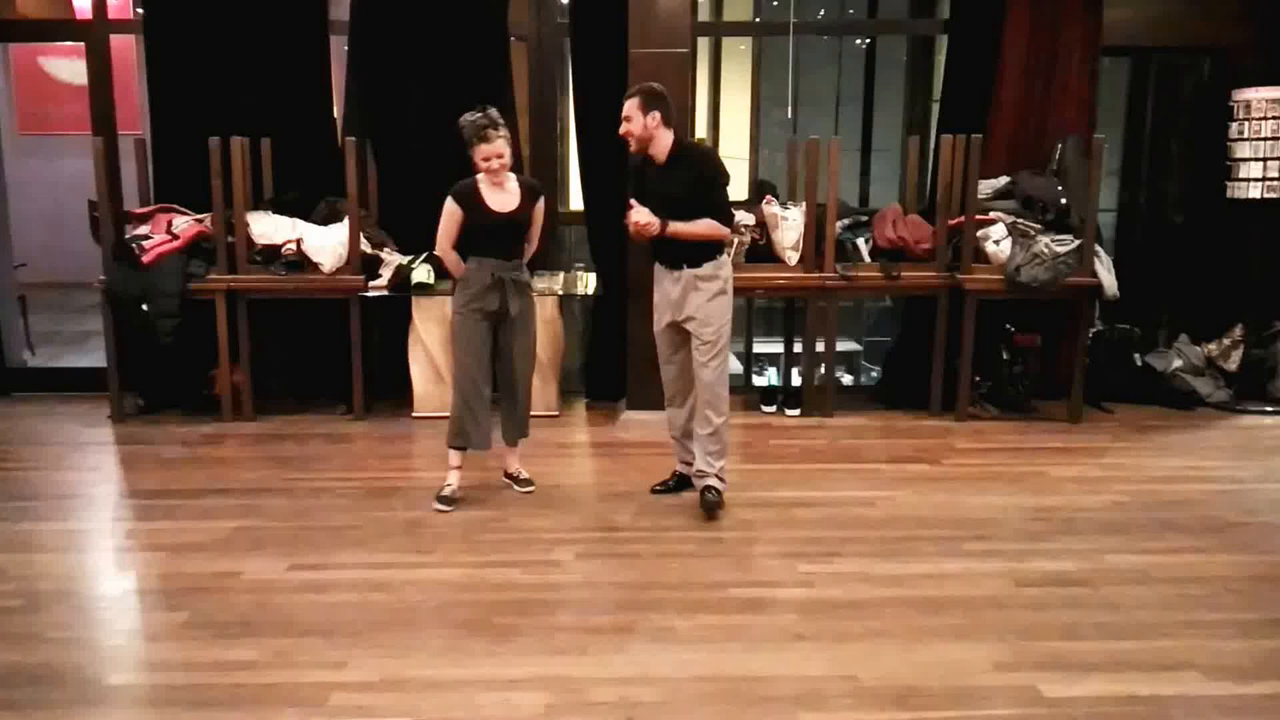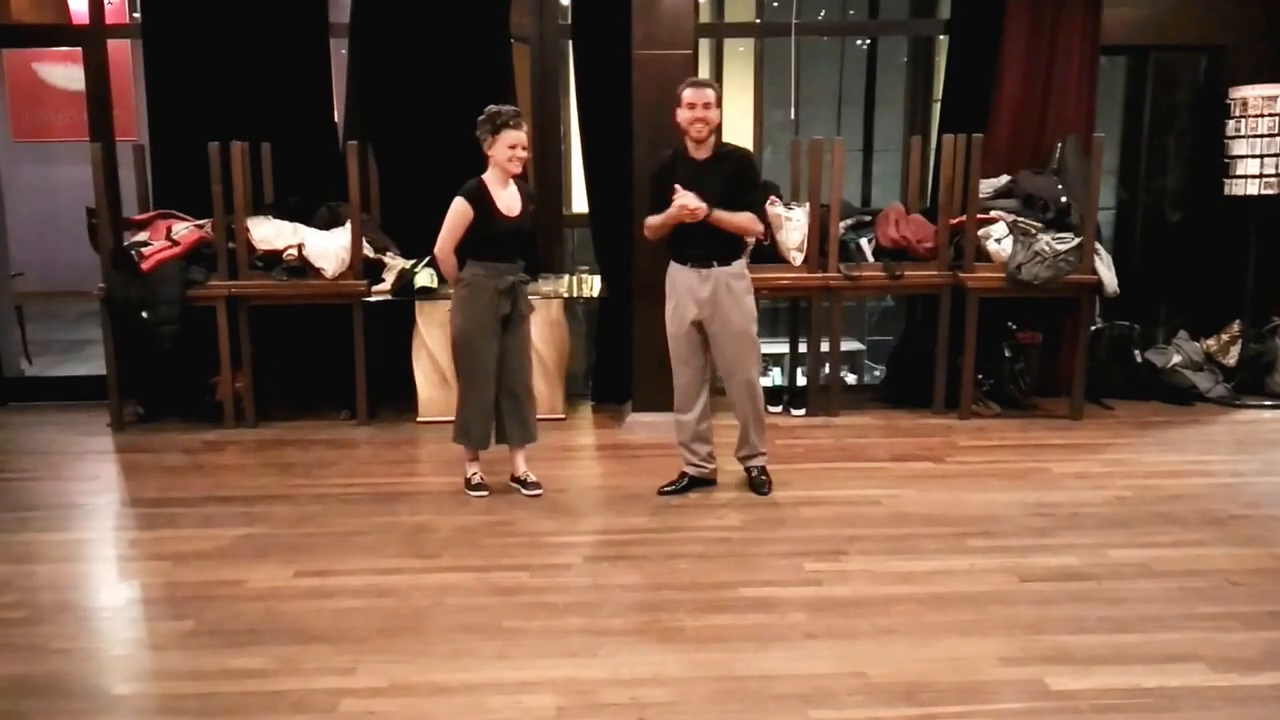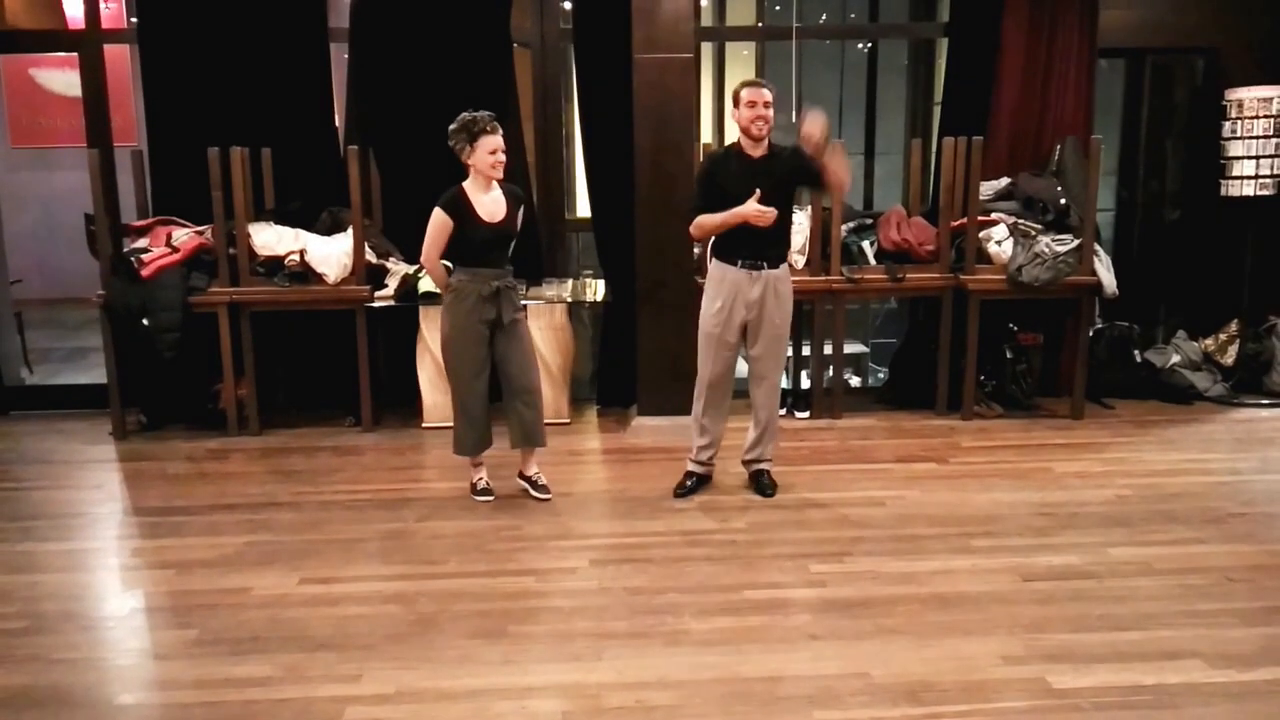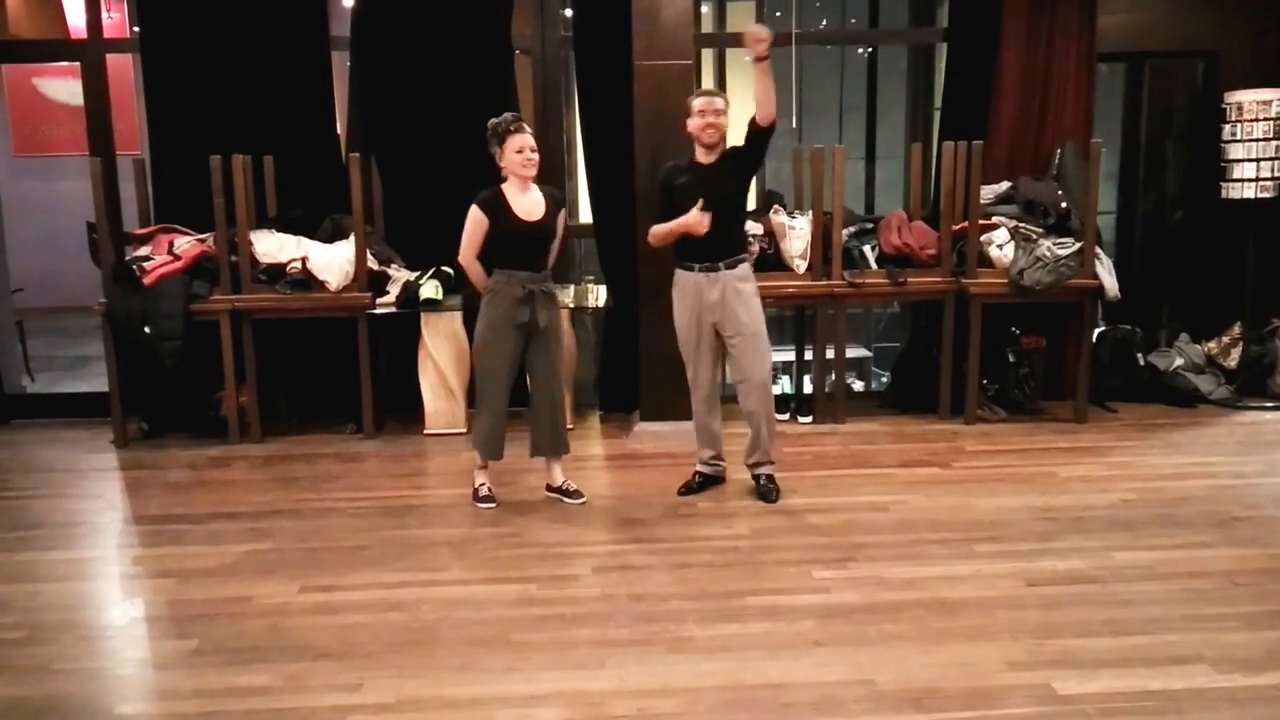
dt=0.7s
person 1, frame 1
left shoulder: (702, 160)
right shoulder: (641, 169)
left elbow: (723, 227)
left wrist: (663, 225)
right wrist: (637, 226)
left hip: (706, 277)
right hip: (665, 277)
left knee: (709, 377)
right knee: (674, 378)
left ankle: (710, 476)
right ankle: (687, 465)
person 1, frame 2
left shoulder: (739, 161)
right shoulder: (666, 166)
left elbow: (755, 226)
right elbow: (650, 231)
left wrist: (706, 211)
right wrist: (674, 215)
left hip: (729, 276)
right hip: (682, 278)
left knee: (742, 373)
right knee: (687, 379)
left ankle: (754, 457)
right ankle: (697, 466)
person 1, frame 3
left shoulder: (790, 160)
right shoulder: (716, 164)
left elbow: (839, 186)
right elbow: (696, 228)
left wrist: (822, 147)
right wrist: (740, 214)
left hip: (774, 279)
right hip: (727, 277)
left knee: (767, 376)
right knee: (712, 374)
left ankle: (759, 461)
right ankle: (700, 463)
person 1, frame 4
left shoulder: (740, 162)
right shoulder: (673, 174)
left elbow: (766, 119)
right elbow: (654, 236)
left wrist: (761, 62)
right wrist: (681, 224)
left hip: (735, 279)
right hip: (690, 283)
left knee: (756, 377)
right knee: (701, 383)
left ankle: (762, 465)
right ankle: (709, 465)
person 2, frame 1
left shoulder: (531, 191)
right shoulder: (463, 194)
right elbow: (444, 248)
right wrist: (473, 280)
left hip: (517, 290)
right hip: (474, 292)
left knee: (517, 376)
right knee: (469, 379)
left ankle: (512, 462)
right ankle: (454, 472)
person 2, frame 2
left shoulder: (524, 193)
right shoulder: (473, 193)
right elbow: (443, 250)
right wrist: (464, 287)
left hip: (515, 292)
right hip: (478, 293)
left knee: (518, 378)
right knee: (478, 379)
left ankle: (518, 465)
right ankle: (471, 463)
person 2, frame 3
left shoulder: (514, 197)
right shoulder: (453, 202)
right elbow: (429, 260)
right wrist: (458, 291)
left hip: (506, 296)
right hip: (468, 301)
left knee: (525, 381)
right knee: (470, 387)
left ankle: (529, 468)
right ankle: (477, 470)
person 2, frame 4
left shoulder: (554, 200)
right shoulder: (489, 202)
right elbow: (467, 257)
right wrist: (496, 292)
left hip: (543, 299)
right hip: (504, 301)
left knee: (550, 387)
right knee: (493, 388)
left ankle: (554, 476)
right ankle: (481, 475)
